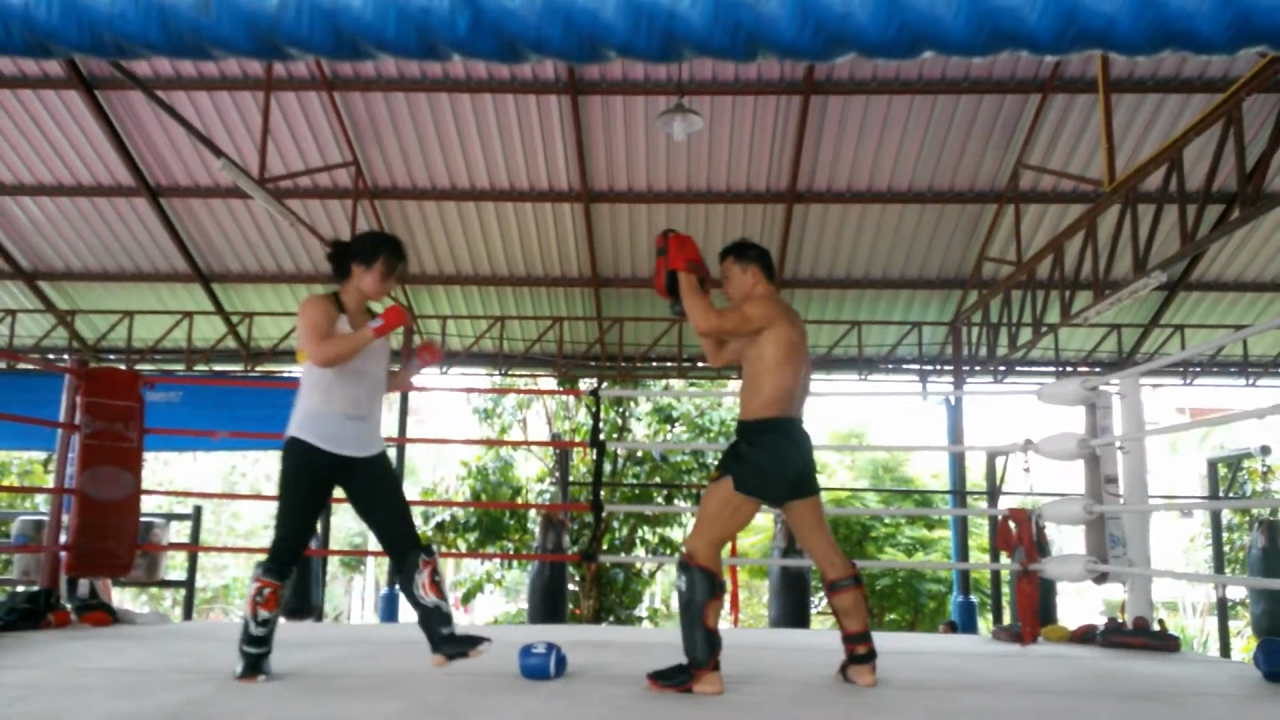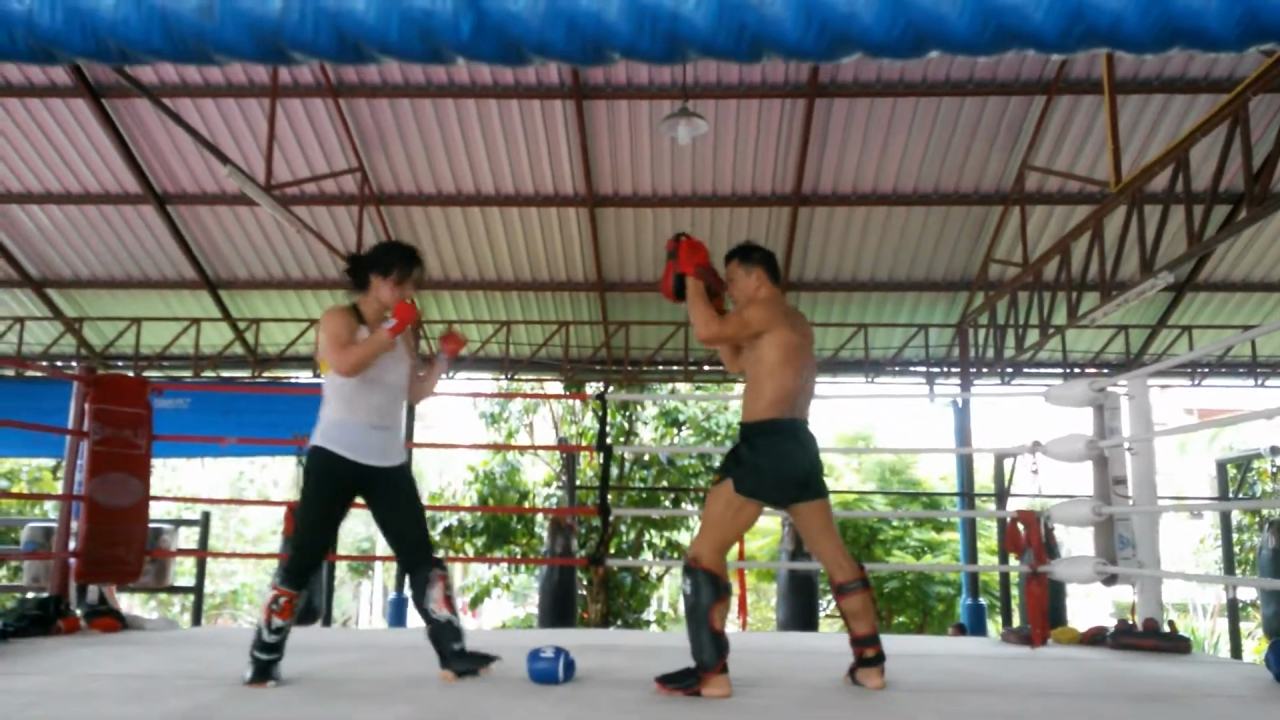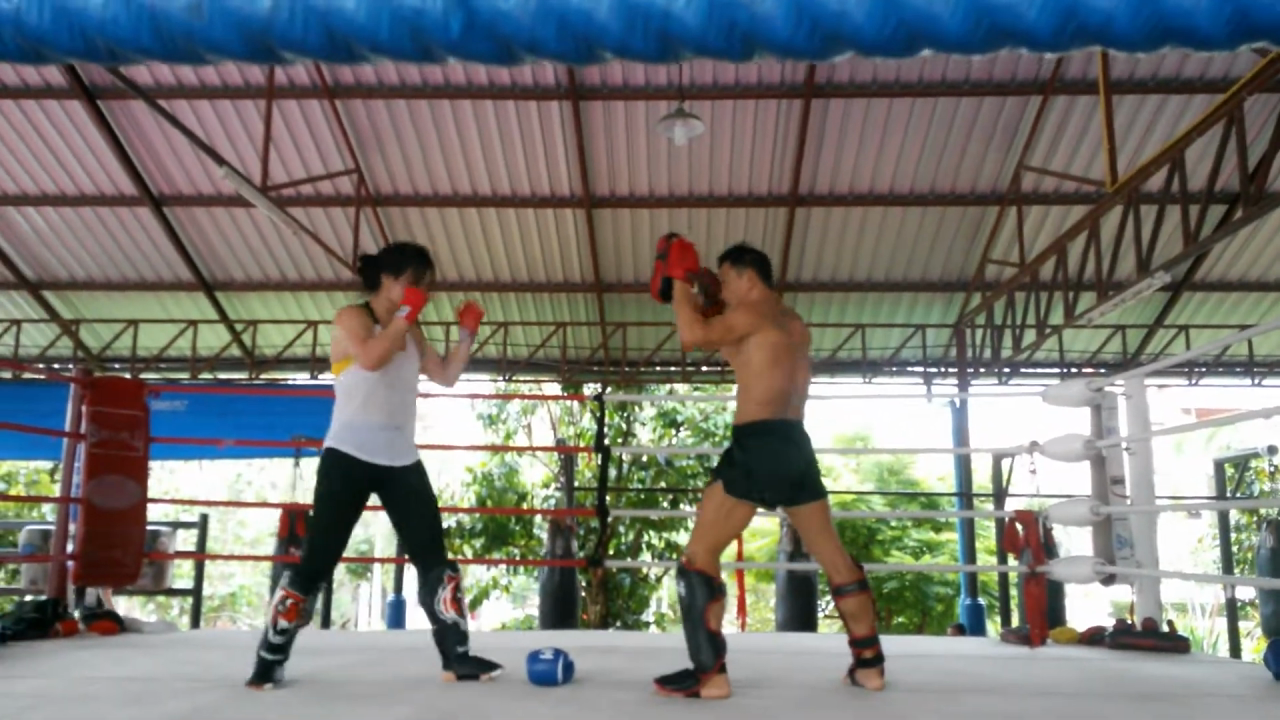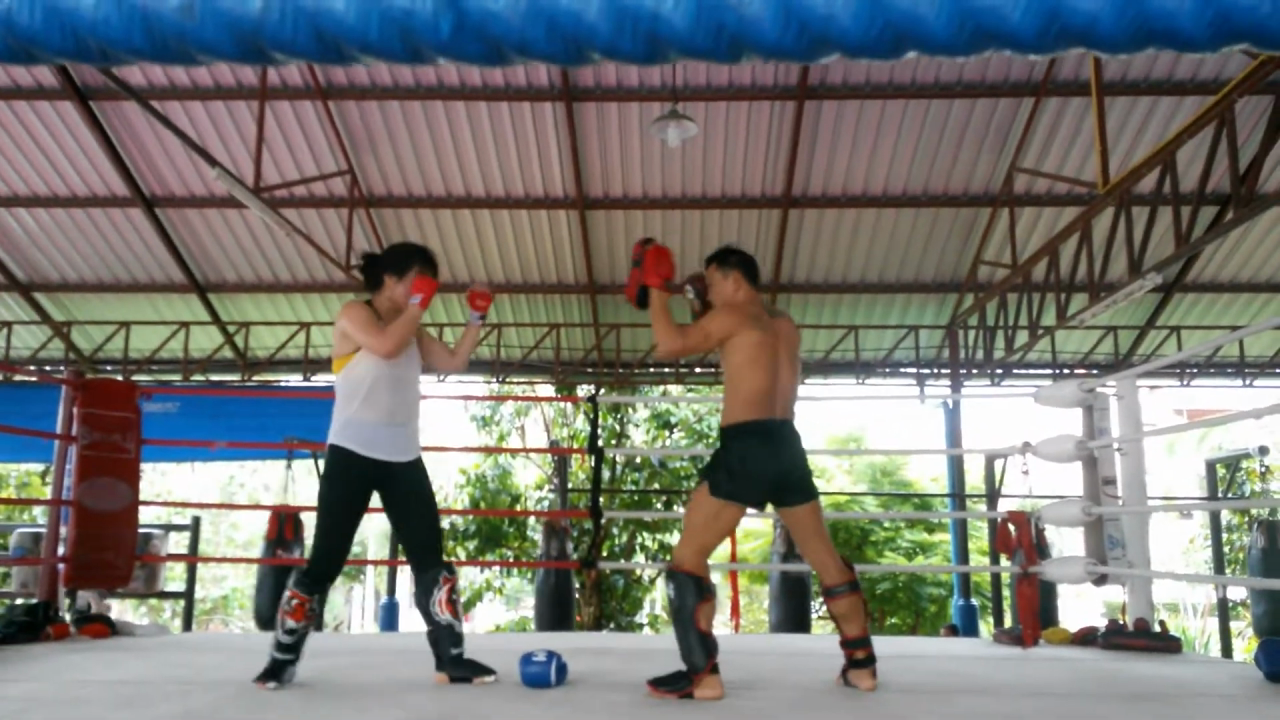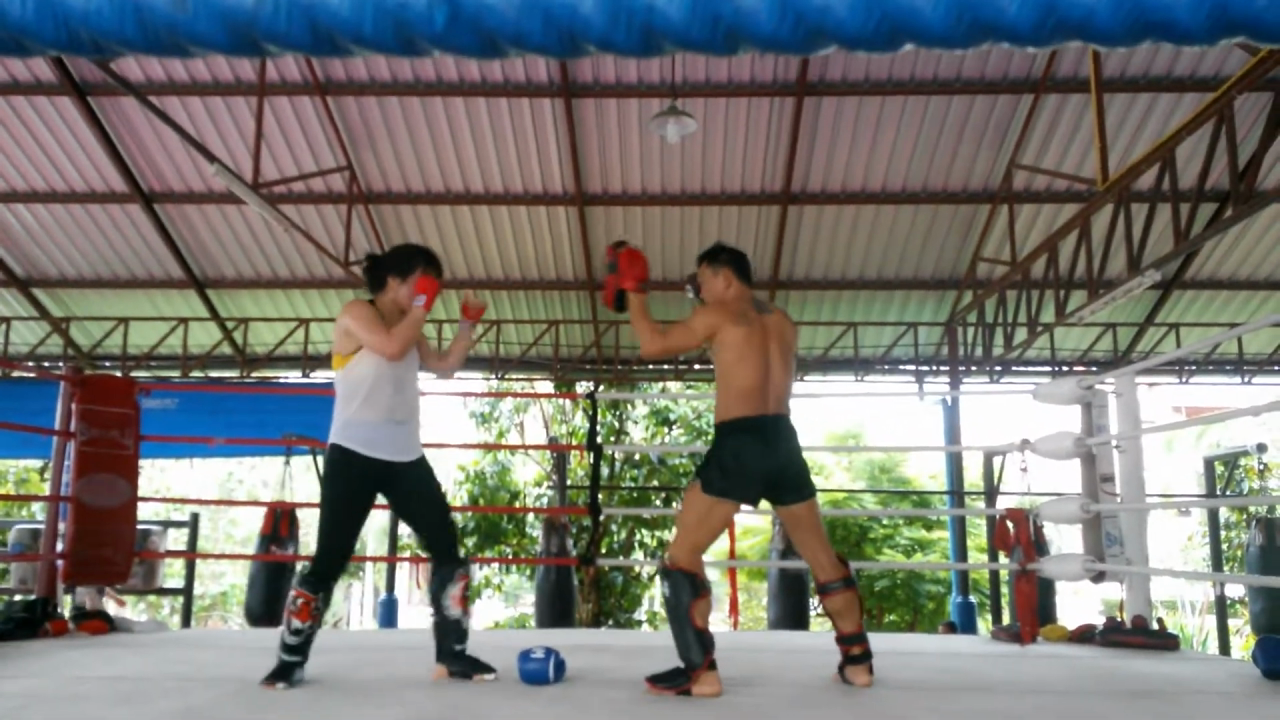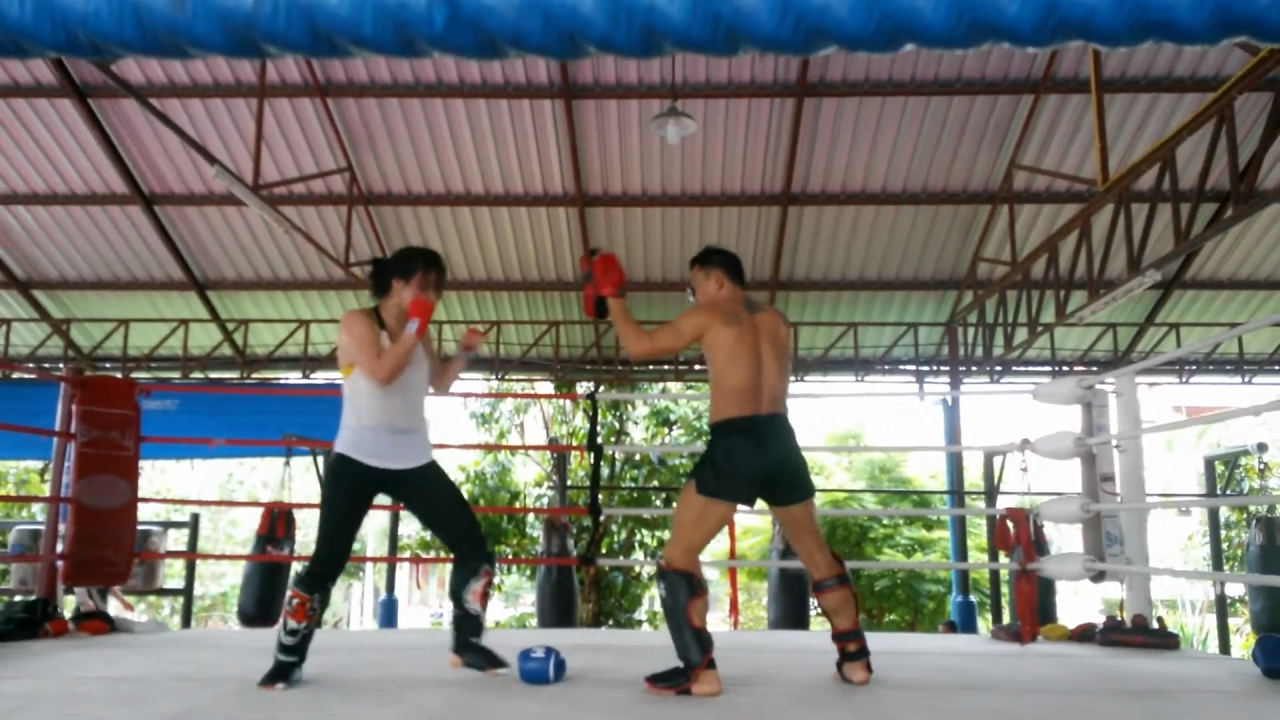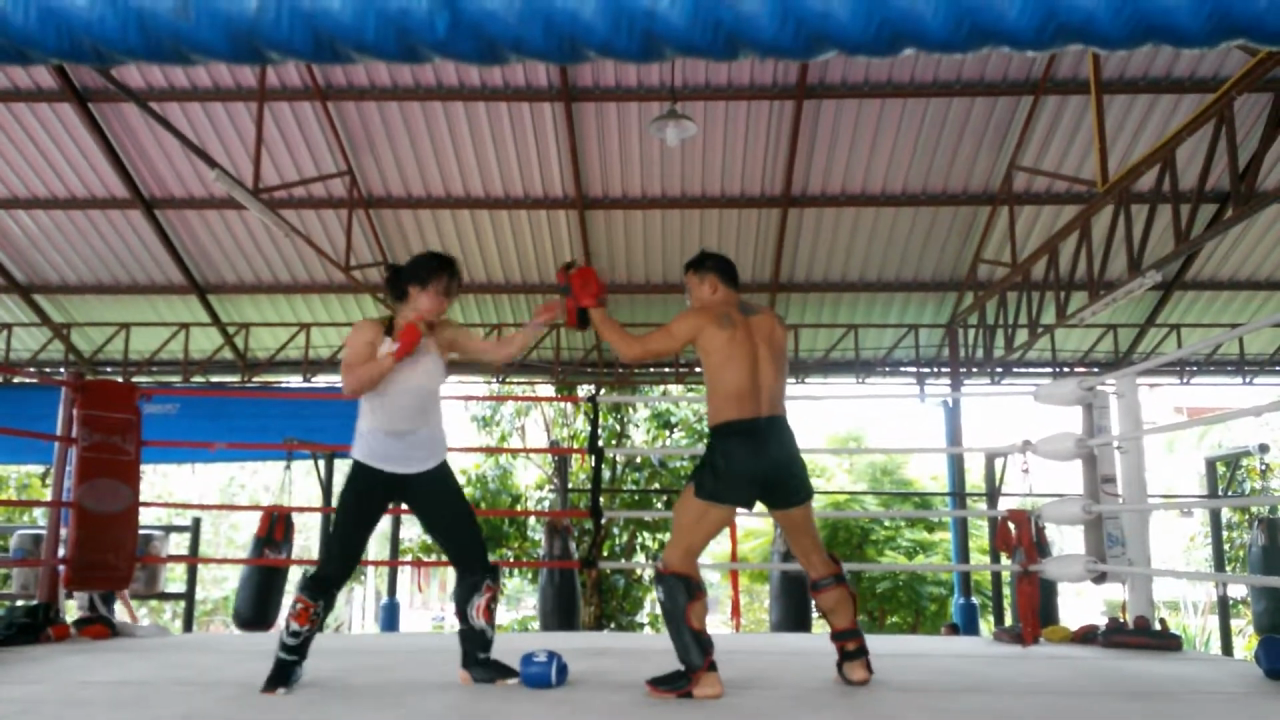
dt=0.1s
person 1, frame 1
left shoulder: (765, 307)
right shoulder: (776, 322)
left elbow: (709, 325)
right elbow: (718, 355)
left wrist: (684, 274)
right wrist: (690, 297)
left hip: (762, 444)
right hip: (791, 445)
left knee: (700, 547)
right knee: (826, 553)
left ankle: (703, 668)
right ankle: (861, 659)
person 1, frame 2
left shoulder: (765, 312)
right shoulder: (796, 323)
left elbow: (708, 333)
right elbow: (736, 361)
left wrist: (688, 279)
right wrist: (707, 299)
left hip: (763, 446)
right hip: (799, 445)
left knee: (705, 552)
right knee: (835, 555)
left ankle: (711, 672)
right ankle: (870, 661)
person 1, frame 3
left shoulder: (753, 313)
right shoulder: (793, 324)
left elbow: (692, 338)
left wrist: (679, 283)
right wrist: (708, 306)
left hip: (757, 447)
right hip: (794, 446)
left knee: (699, 553)
right knee: (834, 557)
left ankle: (709, 672)
right ankle: (869, 662)
person 1, frame 4
left shoulder: (732, 316)
right shoulder: (783, 325)
left elbow: (670, 346)
left wrist: (656, 289)
right wrist: (709, 315)
left hip: (745, 448)
right hip: (785, 446)
left knee: (687, 557)
right knee: (825, 558)
left ankle: (702, 674)
right ankle: (861, 664)
person 1, frame 5
left shoulder: (720, 312)
right shoulder: (781, 321)
left elbow: (652, 346)
left wrist: (633, 292)
left hip: (739, 445)
right hip: (781, 443)
left knee: (682, 554)
right knee: (821, 554)
left ankle: (700, 670)
right ankle: (857, 659)
person 1, frame 6
left shoulder: (709, 315)
right shoulder: (776, 320)
left elbow: (641, 347)
left wrist: (611, 298)
left hip: (734, 446)
right hip: (778, 441)
left knee: (677, 555)
right knee: (817, 554)
left ankle: (700, 670)
right ankle: (855, 658)
person 1, frame 7
left shoulder: (703, 319)
right shoulder: (773, 323)
left elbow: (631, 350)
left wrist: (593, 307)
left hip: (733, 449)
right hip: (778, 444)
left knee: (677, 558)
right knee: (814, 554)
left ankle: (701, 672)
right ankle: (854, 658)
person 2, frame 1
left shoulder: (376, 322)
right shoulder: (318, 308)
right elbow: (321, 355)
left wrist: (417, 363)
right wrist: (377, 330)
left hip: (365, 454)
right hip: (311, 447)
left knee: (406, 544)
right knee: (286, 550)
left ankle: (442, 637)
right ankle: (253, 653)
person 2, frame 2
left shoulder: (400, 334)
right shoulder: (338, 319)
left elbow: (418, 390)
right elbow: (351, 363)
left wrist: (446, 356)
right wrist: (394, 325)
left hip: (389, 463)
right hip: (334, 458)
left knee: (421, 557)
right knee: (304, 558)
left ankle: (453, 654)
right ankle: (264, 659)
person 2, frame 3
left shoulder: (411, 332)
right shoulder: (351, 318)
left elbow: (445, 375)
right elbow: (371, 358)
left wrist: (467, 333)
right wrist: (407, 313)
left hip: (402, 463)
right hip: (349, 458)
left knee: (434, 557)
right knee: (316, 560)
left ankle: (457, 657)
right ankle: (269, 660)
person 2, frame 4
left shoulder: (408, 328)
right shoulder: (354, 315)
left elbow: (453, 362)
right elbow: (387, 346)
left wrist: (476, 317)
right wrist: (418, 304)
left hip: (403, 459)
right hip: (352, 455)
left knee: (430, 555)
right knee: (325, 559)
left ankle: (450, 659)
right ankle: (283, 659)
person 2, frame 5
left shoulder: (406, 328)
right shoulder: (356, 314)
left elbow: (445, 366)
right elbow: (392, 348)
left wrist: (468, 324)
right wrist: (422, 305)
left hip: (406, 459)
right hip: (353, 454)
left knee: (448, 549)
right knee: (330, 558)
left ankle: (452, 654)
right ankle: (290, 660)
person 2, frame 6
left shoulder: (417, 333)
right shoulder: (359, 323)
left elbow: (440, 383)
right elbow: (381, 372)
left wrist: (465, 350)
right wrist: (415, 326)
left hip: (413, 463)
right hip: (355, 461)
left knee: (472, 543)
right knee: (328, 562)
left ankle: (467, 644)
right ankle: (286, 660)
person 2, frame 7
left shoulder: (441, 337)
right shoulder: (369, 331)
left elbow: (499, 352)
right elbow: (350, 384)
left wrist: (538, 323)
right wrist: (398, 350)
left hip: (426, 470)
right hip: (372, 467)
left knee: (474, 561)
right knee: (334, 564)
left ankle: (477, 660)
right ankle: (287, 662)
